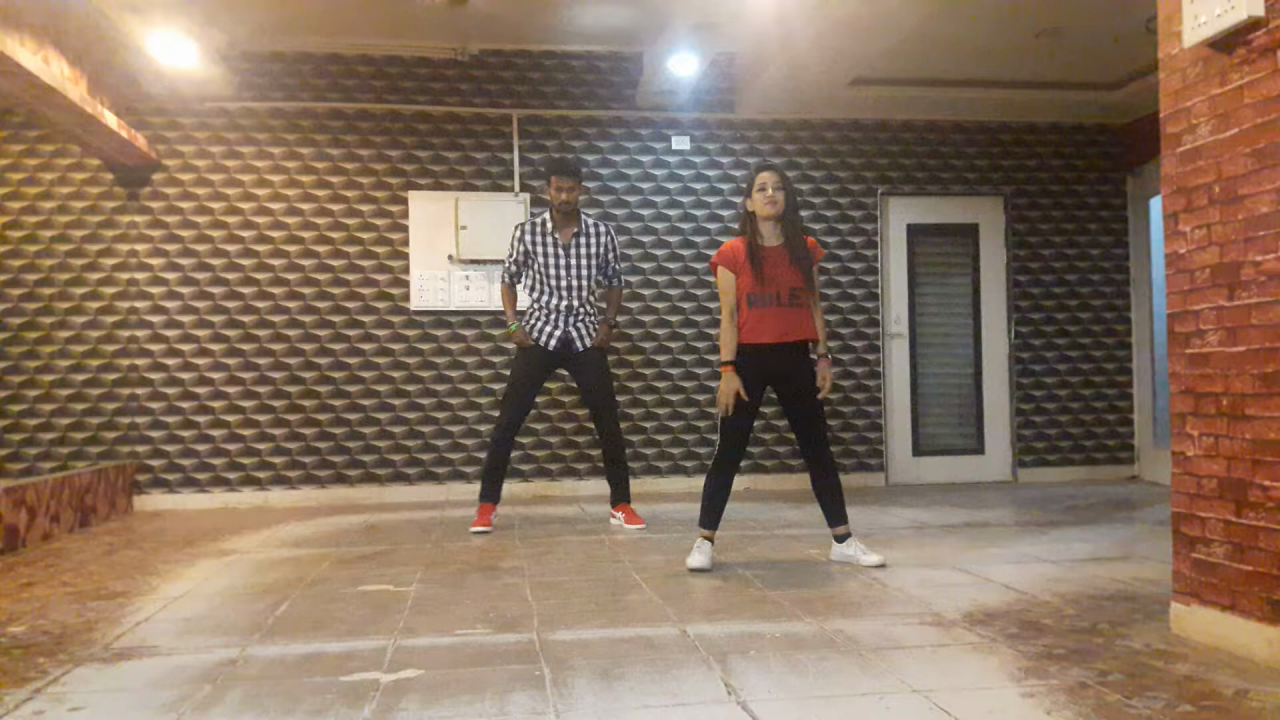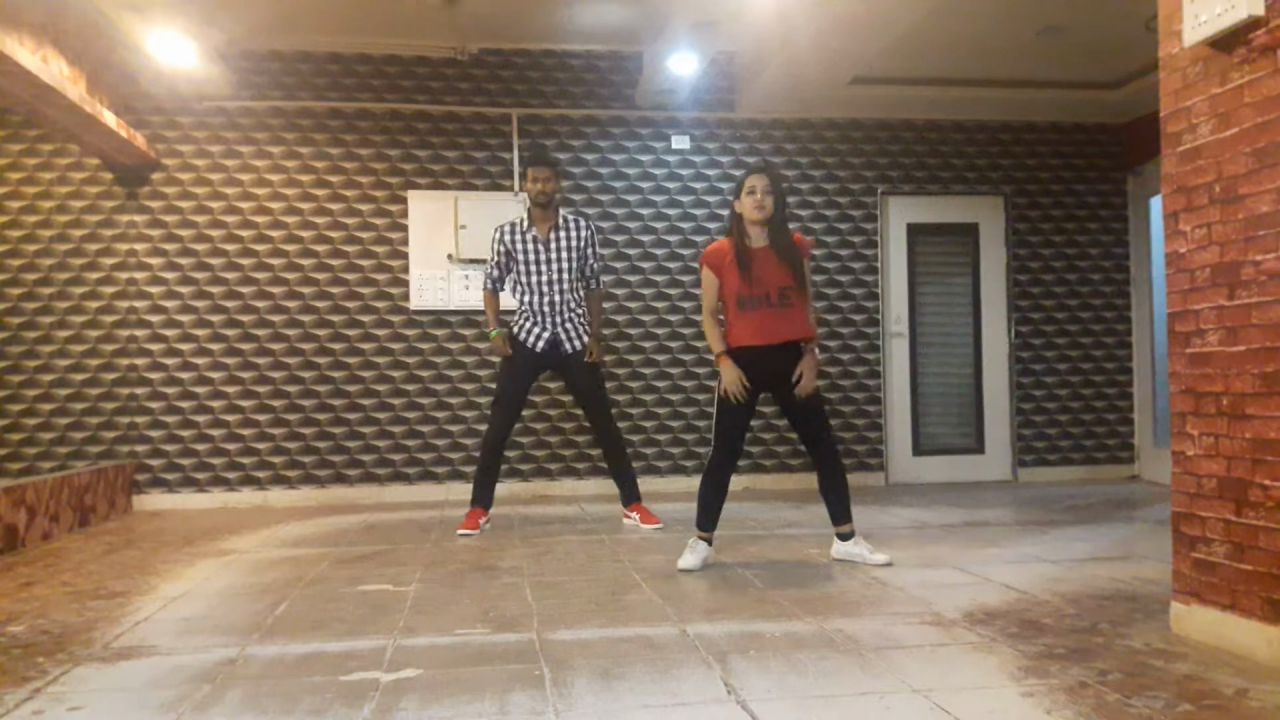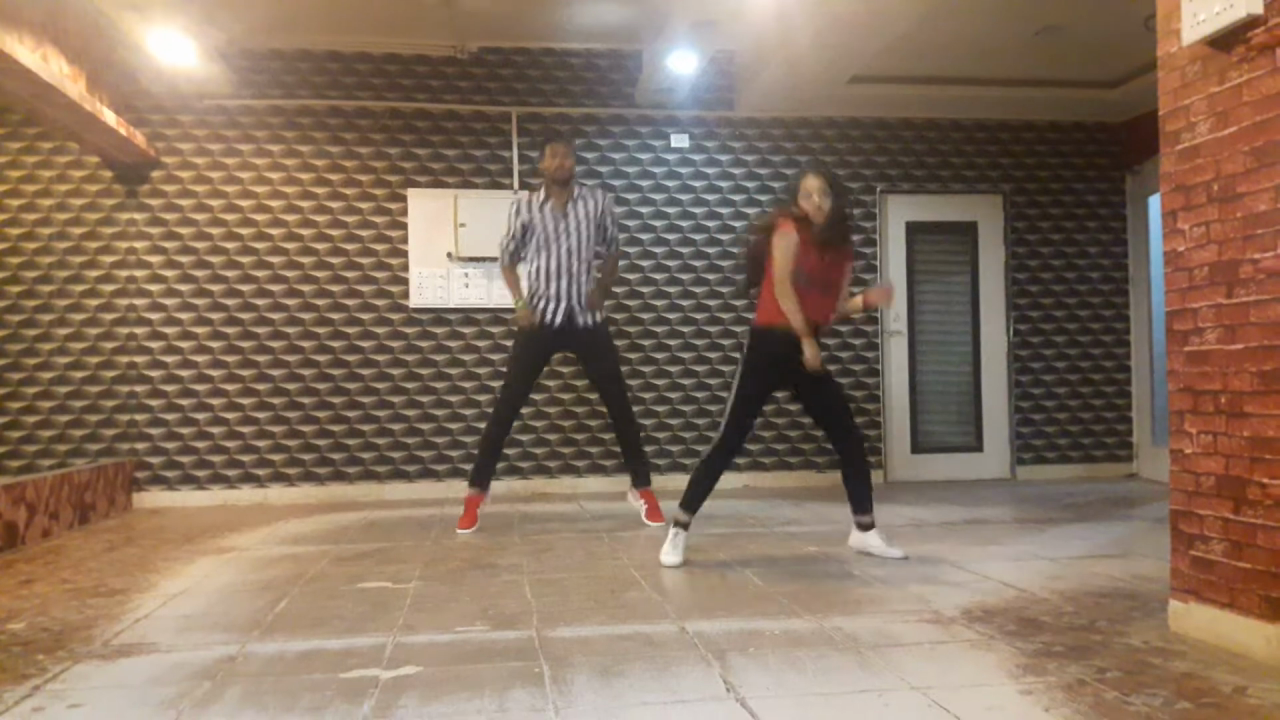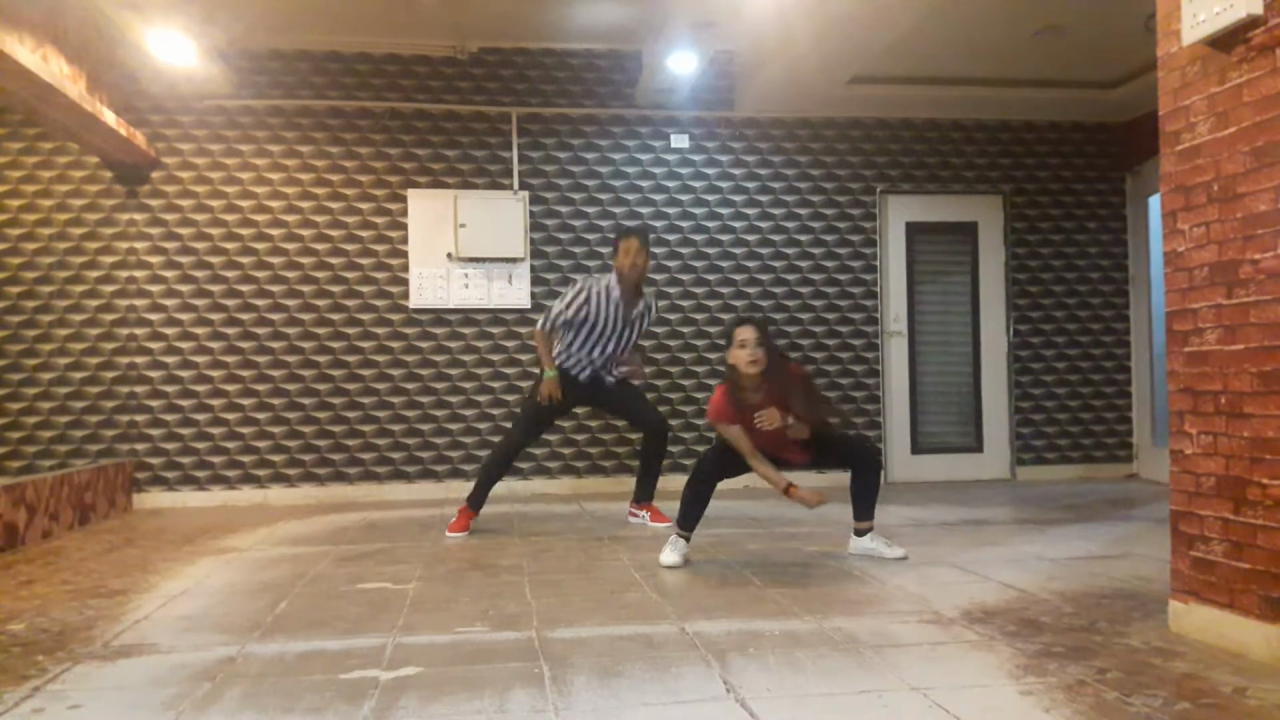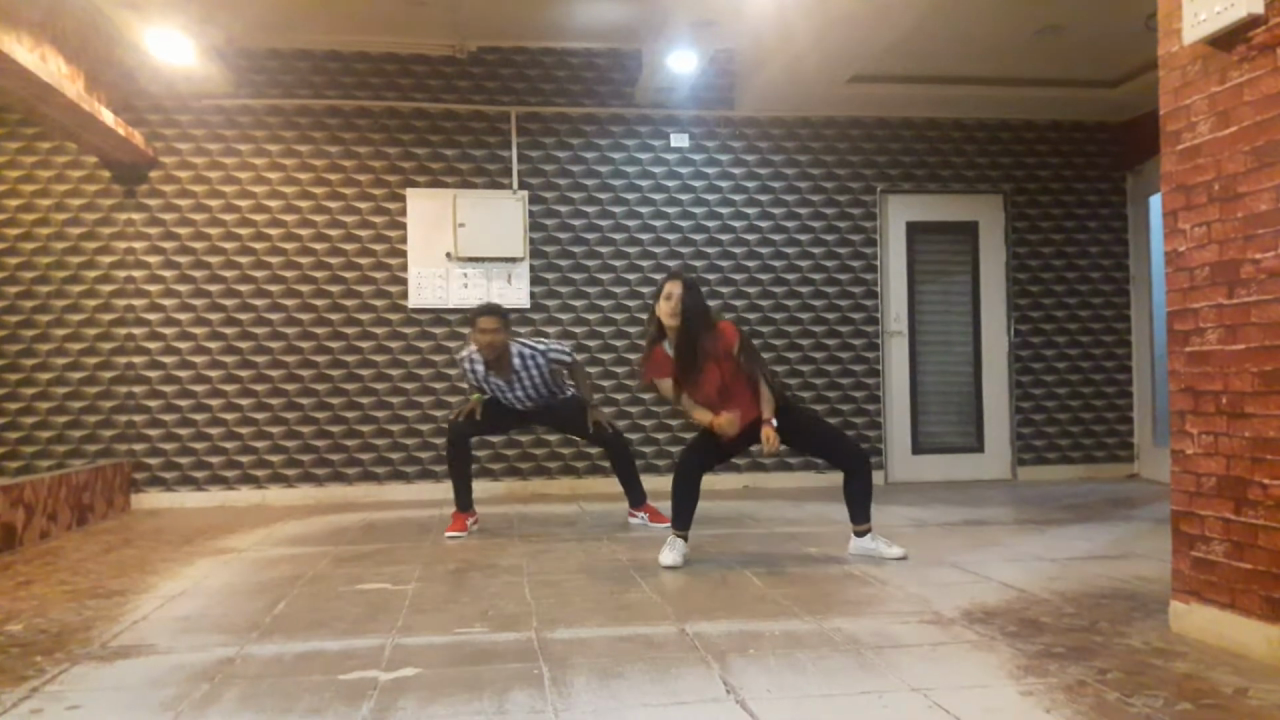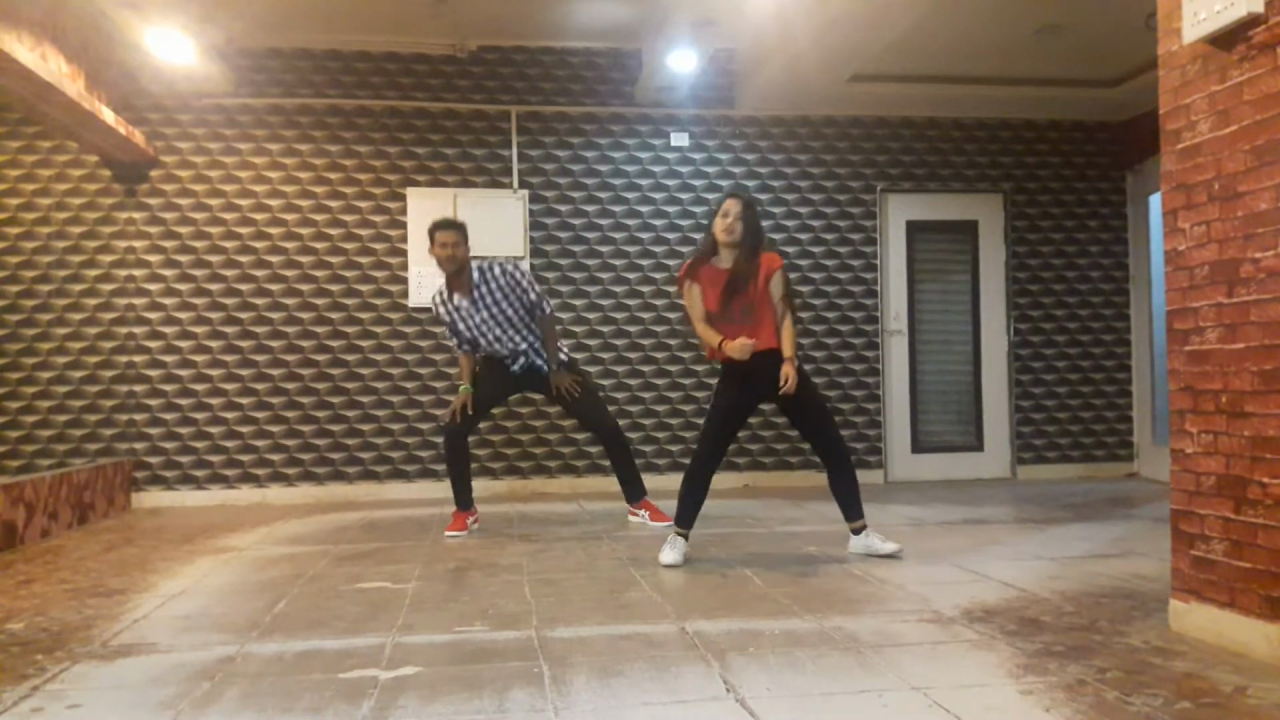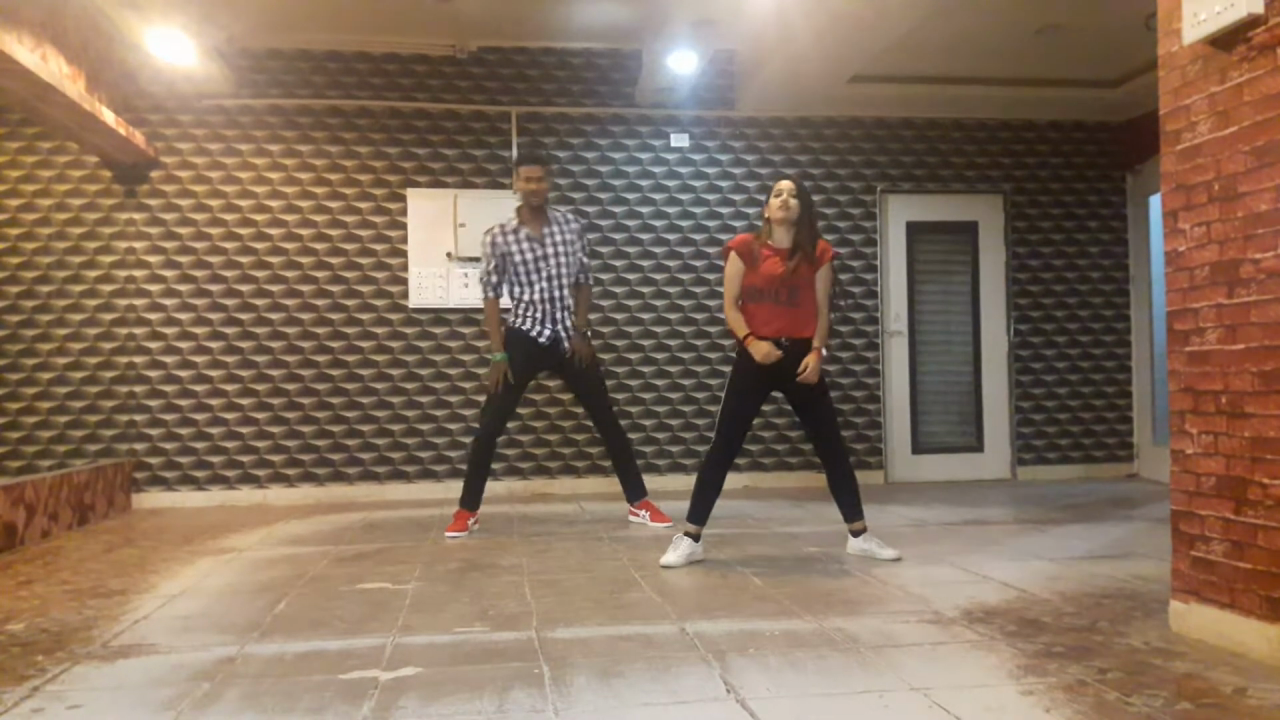
dt=0.5s
person 1, frame 1
left shoulder: (805, 248)
right shoulder: (731, 254)
left elbow: (814, 307)
right elbow: (729, 315)
left wrist: (824, 357)
right wrist: (727, 369)
left hip: (795, 358)
right hip: (749, 359)
left knee: (817, 449)
right knee: (730, 452)
left ankle: (843, 540)
right ankle: (705, 541)
person 1, frame 2
left shoulder: (795, 247)
right shoulder: (718, 254)
left elbow: (806, 305)
right elbow: (709, 315)
left wrist: (811, 355)
right wrist: (722, 360)
left hip: (789, 358)
right hip: (743, 361)
left knee: (824, 447)
right knee: (724, 454)
left ankle: (846, 539)
right ankle: (702, 542)
person 1, frame 3
left shoulder: (838, 246)
right shoulder: (789, 228)
left elbow: (836, 306)
right elbow: (781, 282)
left wrist: (866, 299)
right wrist: (805, 338)
left hip: (808, 353)
right hip: (771, 347)
left knee: (848, 439)
right knee: (731, 439)
left ankle: (865, 530)
right ankle: (679, 528)
person 1, frame 4
left shoulder: (790, 378)
right shoulder: (723, 403)
left elbow: (806, 433)
right elbow: (752, 457)
left wrist: (787, 423)
right wrist: (790, 490)
left hip: (791, 442)
right hip: (743, 447)
left knee: (866, 453)
right knee: (706, 469)
left ankle: (863, 536)
right ankle: (680, 539)
person 1, frame 5
left shoulder: (723, 335)
right shoulder: (659, 362)
left elbow: (759, 376)
right elbow: (692, 407)
left wrist: (768, 423)
right wrist: (716, 422)
left hip: (773, 412)
right hip: (726, 425)
left knee: (855, 458)
right knee: (688, 464)
left ankle: (863, 537)
right ankle: (678, 540)
person 1, frame 6
left shoulder: (767, 264)
right shoulder: (694, 272)
left elbow: (784, 315)
right elbow: (700, 323)
left wrist: (789, 360)
right wrist: (724, 346)
left hip: (776, 364)
right hip: (736, 373)
left knee: (833, 447)
right knee: (706, 453)
left ankle: (860, 534)
right ankle: (679, 537)
person 1, frame 7
left shoulder: (817, 252)
right shoulder: (744, 248)
left elbow: (821, 308)
right elbow: (730, 303)
left wrist: (817, 351)
right wrist: (751, 341)
left hip: (799, 355)
right hip: (756, 356)
left knee: (831, 445)
right knee: (724, 446)
left ankle: (859, 535)
right ankle: (690, 539)
person 2, frame 1
left shoulder: (602, 233)
right shoulder: (527, 231)
left elbow: (614, 281)
right elbow: (509, 279)
left wrist: (609, 322)
right wrist: (514, 324)
left hip: (585, 336)
right hip: (540, 335)
left knee: (608, 419)
right knee: (510, 418)
left ankle: (620, 504)
right ankle: (488, 503)
person 2, frame 2
left shoulder: (581, 229)
right shoulder: (506, 234)
left elbow: (593, 285)
right elbow: (491, 285)
left wrist: (596, 334)
right wrist: (495, 330)
left hip: (573, 338)
right hip: (527, 338)
left knee: (602, 420)
right knee: (500, 423)
left ankle: (632, 504)
right ankle: (479, 508)
person 2, frame 3
left shoulder: (597, 201)
right shoulder: (525, 207)
left elbow: (611, 249)
right elbow: (509, 258)
left wrist: (603, 287)
right wrist: (521, 303)
left hip: (587, 319)
right hip: (542, 318)
left knee: (618, 401)
right knee: (510, 402)
left ankle: (641, 487)
right ankle: (477, 492)
person 2, frame 4
left shoulder: (647, 305)
right shoulder: (589, 292)
right elbow: (543, 330)
left wrist: (632, 362)
right wrist: (550, 374)
left hip: (606, 379)
right hip: (566, 376)
left knee: (657, 425)
right knee: (519, 436)
left ankle: (641, 505)
right ankle: (469, 508)
person 2, frame 5
left shoulder: (535, 351)
right shoulder: (467, 361)
left elbow: (574, 365)
left wrist: (590, 407)
right wrist: (478, 398)
left hip: (557, 403)
right hip: (511, 408)
left knee: (613, 438)
right knee: (458, 431)
left ankle: (639, 506)
right ankle: (464, 512)
person 2, frame 6
left shoulder: (502, 273)
right shoulder: (442, 303)
left elbow: (544, 312)
right elbow: (465, 347)
left wrist: (556, 368)
right wrist: (466, 386)
left hip: (544, 359)
right hip: (502, 366)
left knee: (605, 425)
right knee: (455, 428)
left ankle: (638, 503)
right ankle: (465, 511)
person 2, frame 7
left shoulder: (571, 226)
right shoulder: (498, 237)
left elbow: (583, 284)
right elbow: (491, 297)
left wrist: (581, 332)
right wrist: (498, 353)
left hip: (568, 338)
right hip: (525, 337)
left knee: (606, 419)
right knee: (490, 424)
left ankle: (638, 502)
right ankle: (467, 510)
